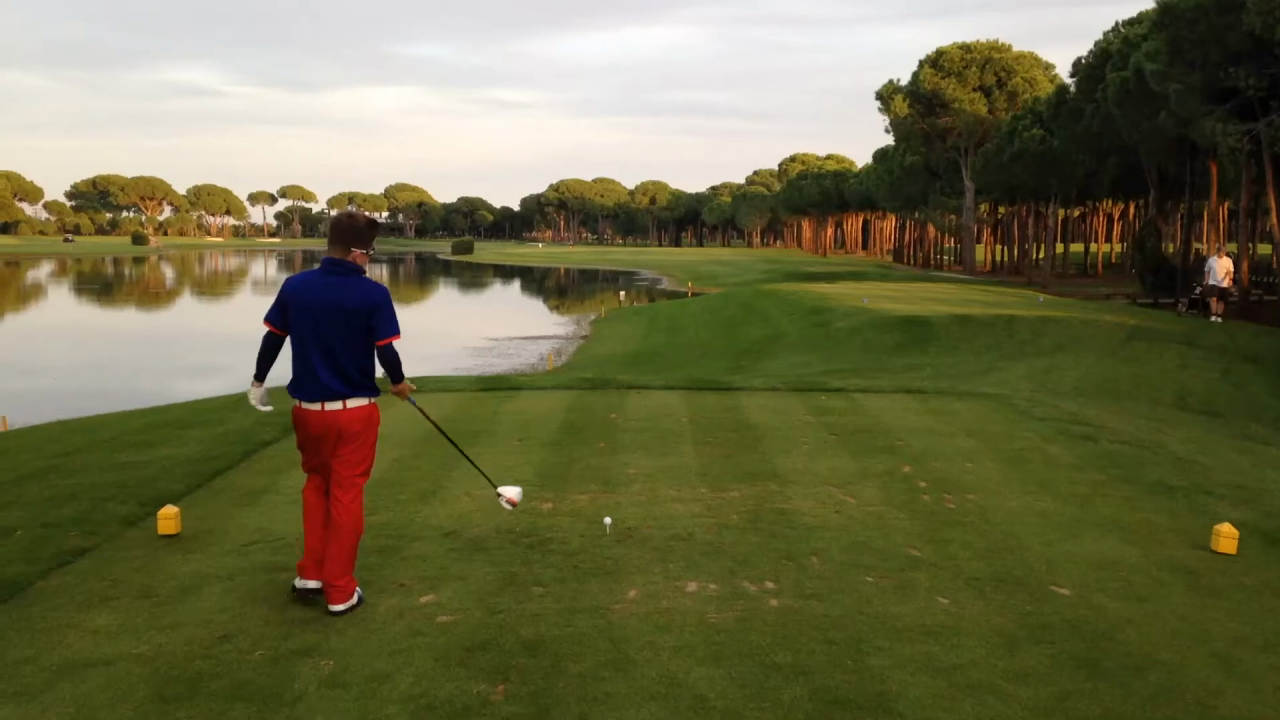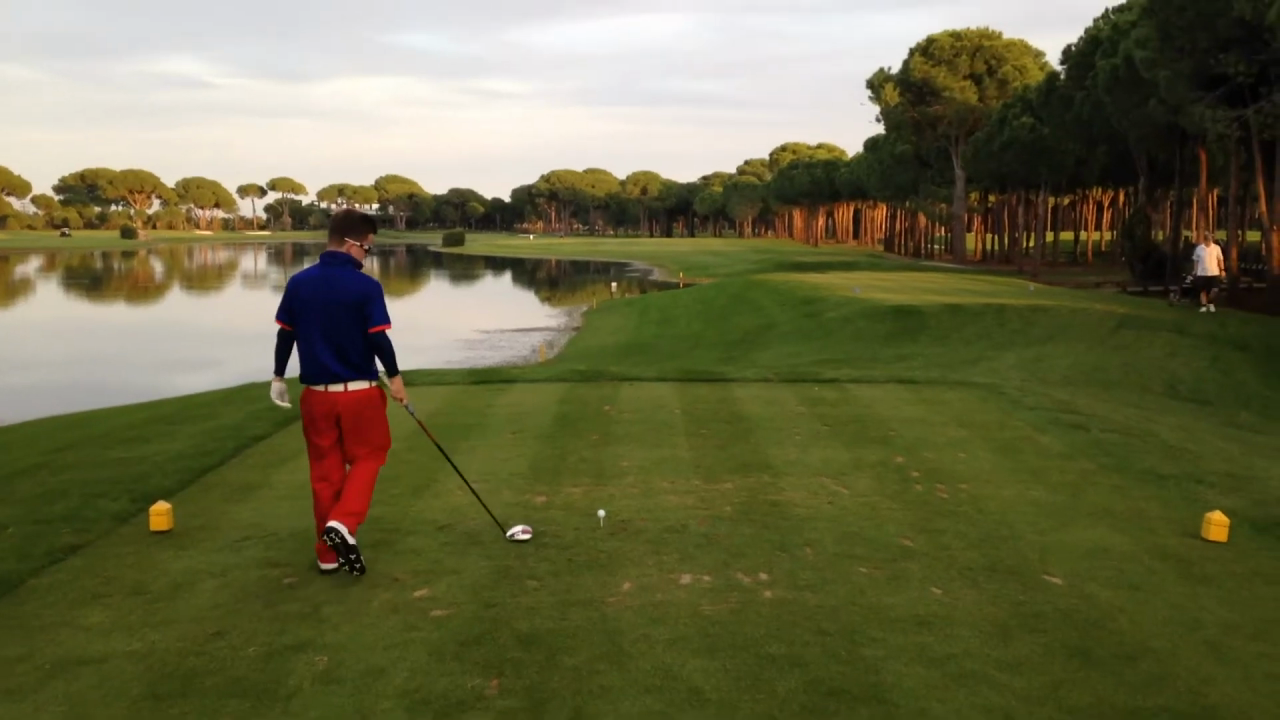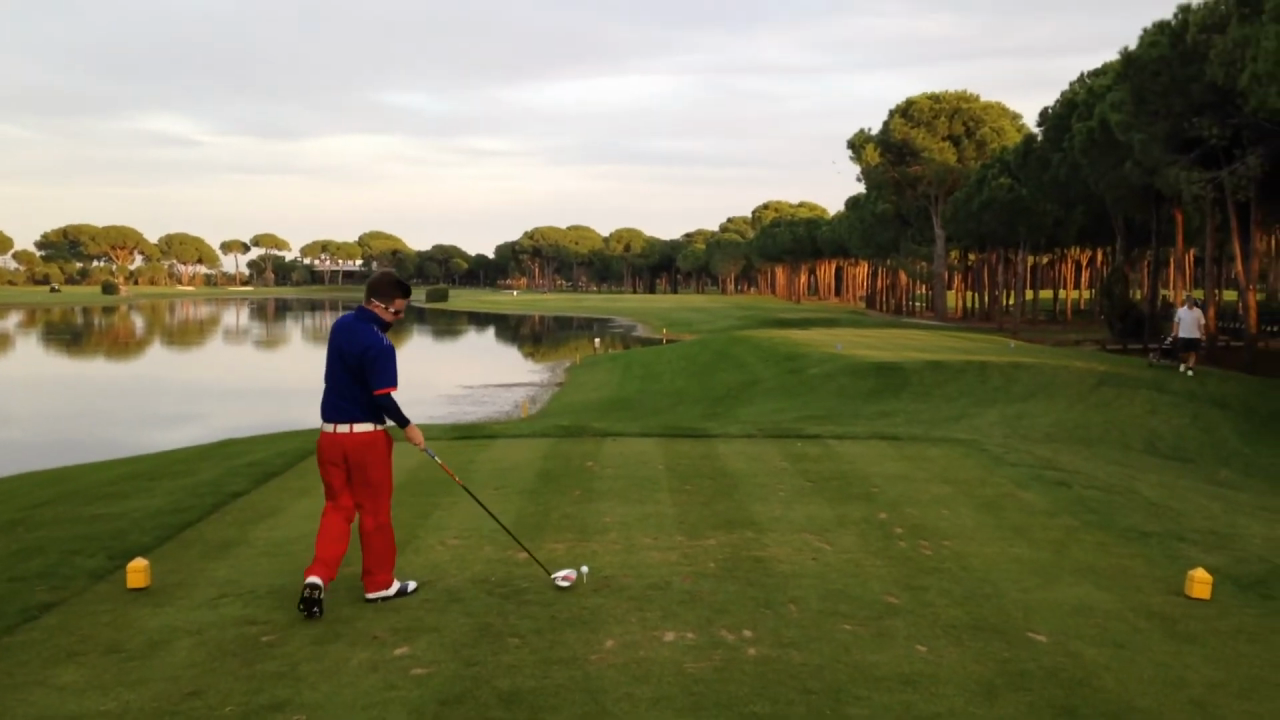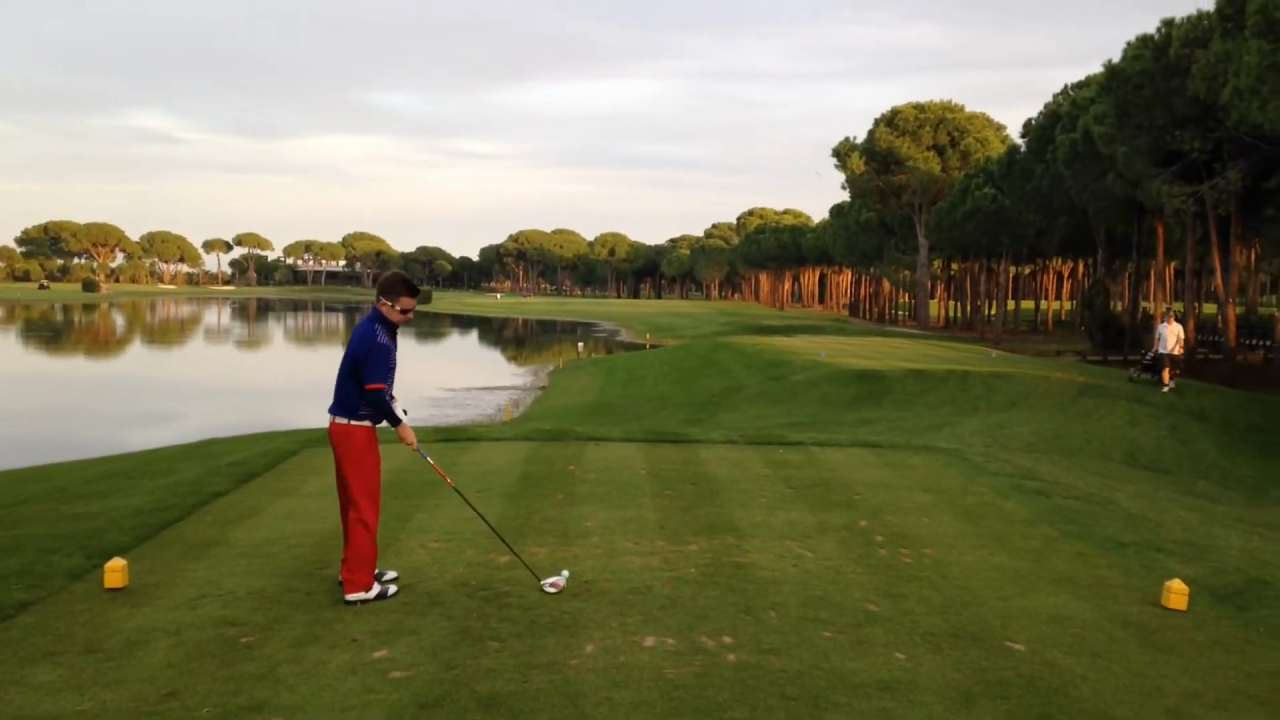
dt=0.5s
person 1, frame 1
left shoulder: (294, 287)
right shoulder: (374, 294)
left elbow: (273, 338)
right elbow: (387, 352)
left wrist: (258, 381)
right wrist: (399, 382)
left hip: (309, 409)
right hip: (356, 411)
left knee: (317, 483)
right knee: (347, 495)
left ankle: (312, 572)
right ankle: (340, 591)
person 1, frame 2
left shoulder: (298, 283)
right shoulder: (366, 286)
left elbow: (284, 335)
right elbow: (379, 338)
left wrist: (278, 377)
right wrist: (394, 378)
left hip: (316, 393)
right hip: (359, 392)
left knee: (324, 471)
right knee: (367, 459)
left ankle: (328, 550)
right ankle: (341, 524)
person 1, frame 3
left shoulder: (341, 325)
right shoulder: (379, 345)
right elbow: (382, 398)
right wrist: (407, 427)
left hip: (330, 433)
right hip: (366, 435)
left knee: (337, 507)
right knee: (374, 510)
left ankle: (317, 576)
right ankle: (379, 583)
person 1, frame 4
left shoulder: (372, 326)
right shoulder: (377, 340)
right elbow: (374, 394)
left wrist: (394, 404)
right wrist: (399, 425)
left hip: (352, 424)
right hip: (354, 428)
left knee: (358, 500)
right knee: (364, 504)
left ankle: (358, 568)
right ankle: (359, 585)
